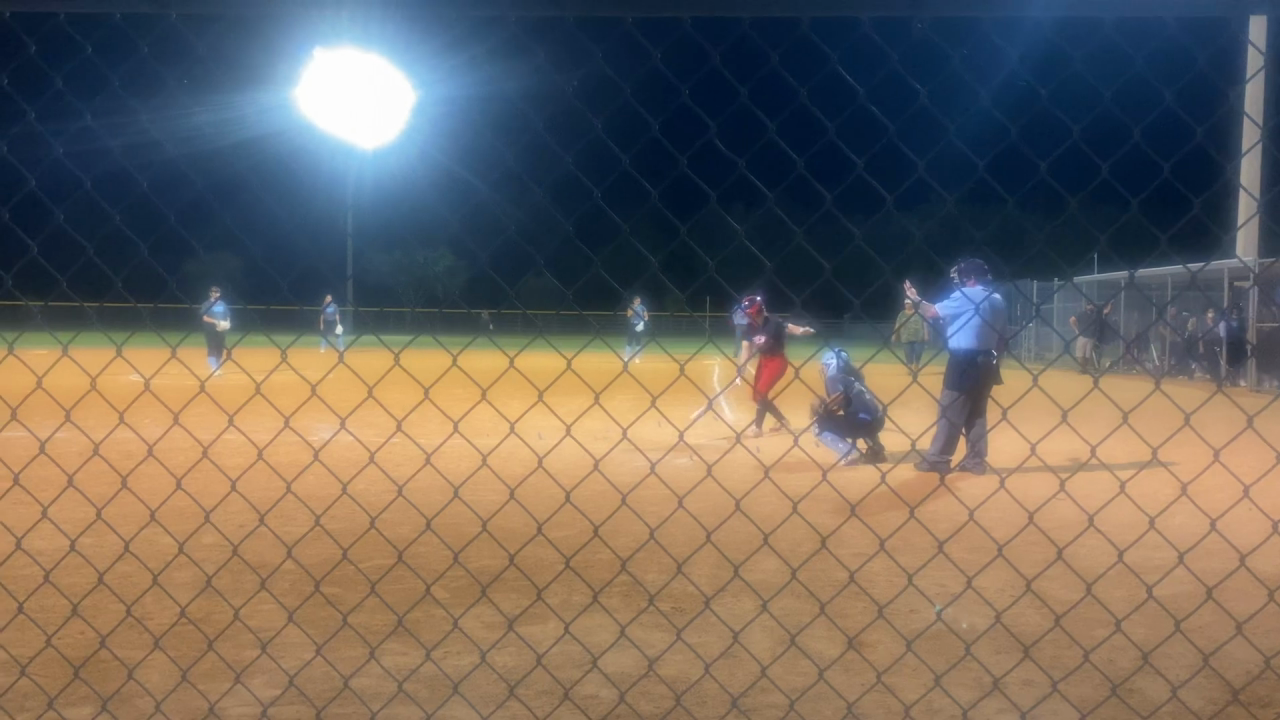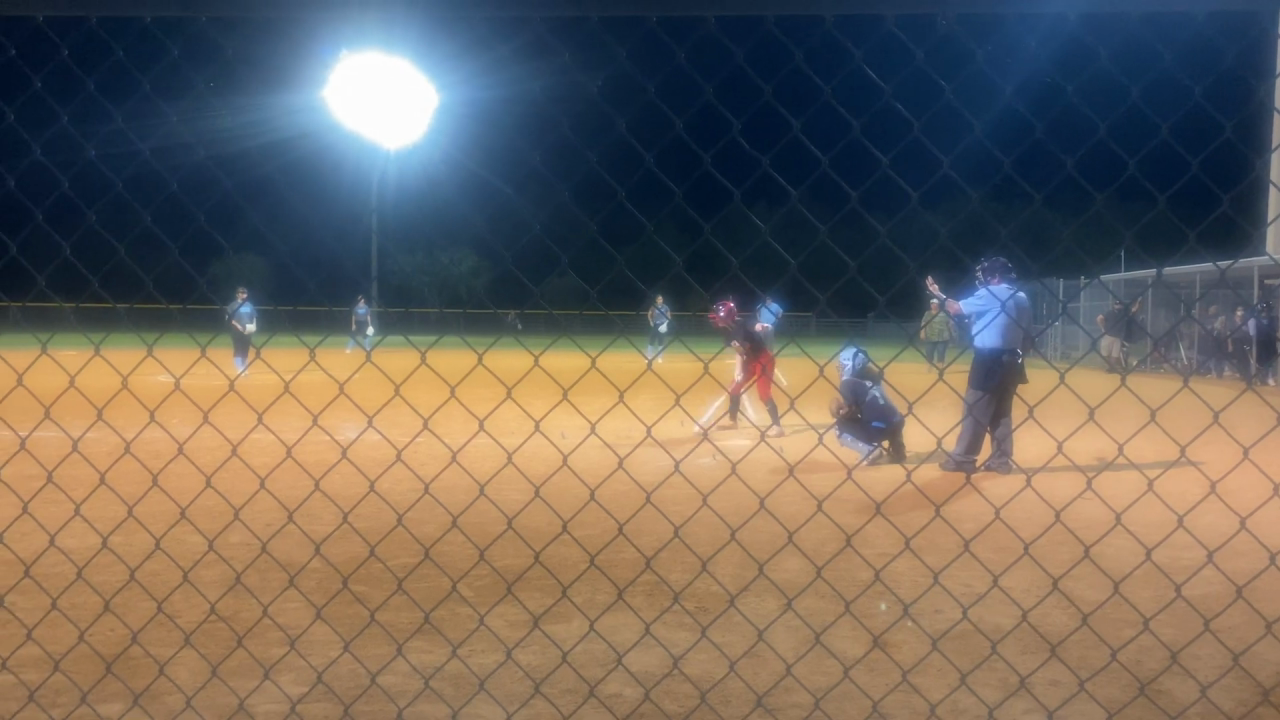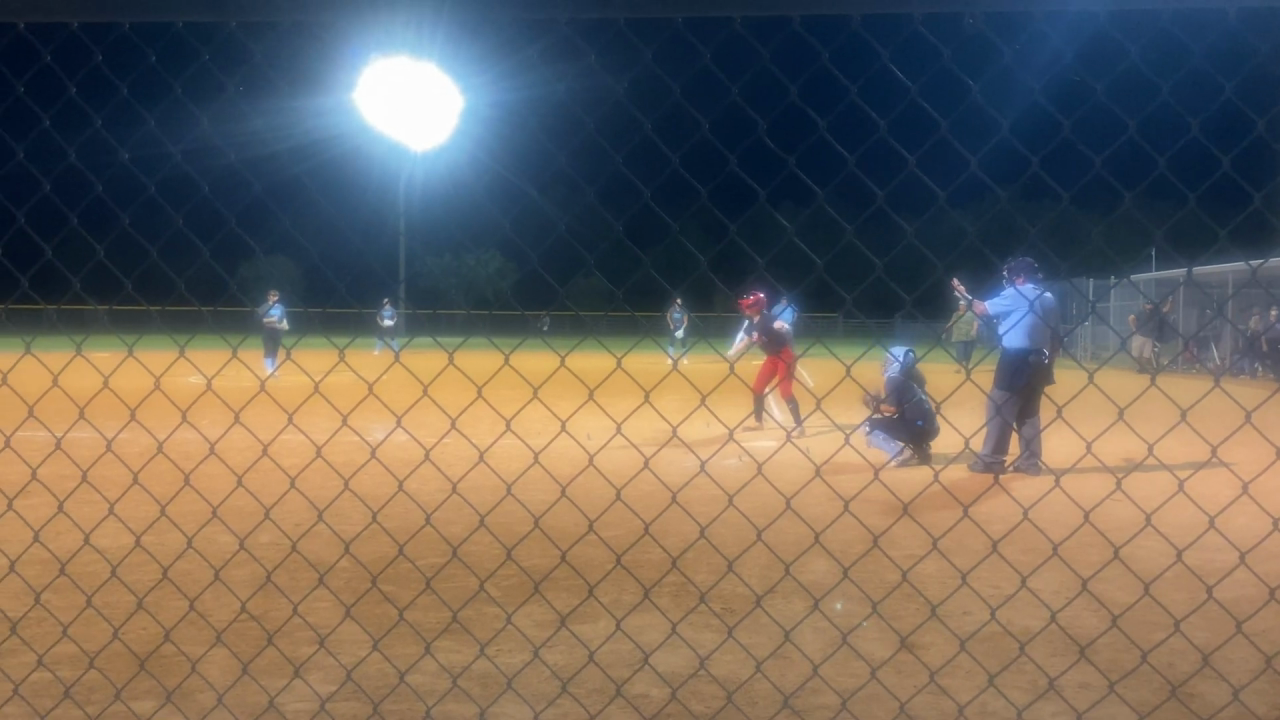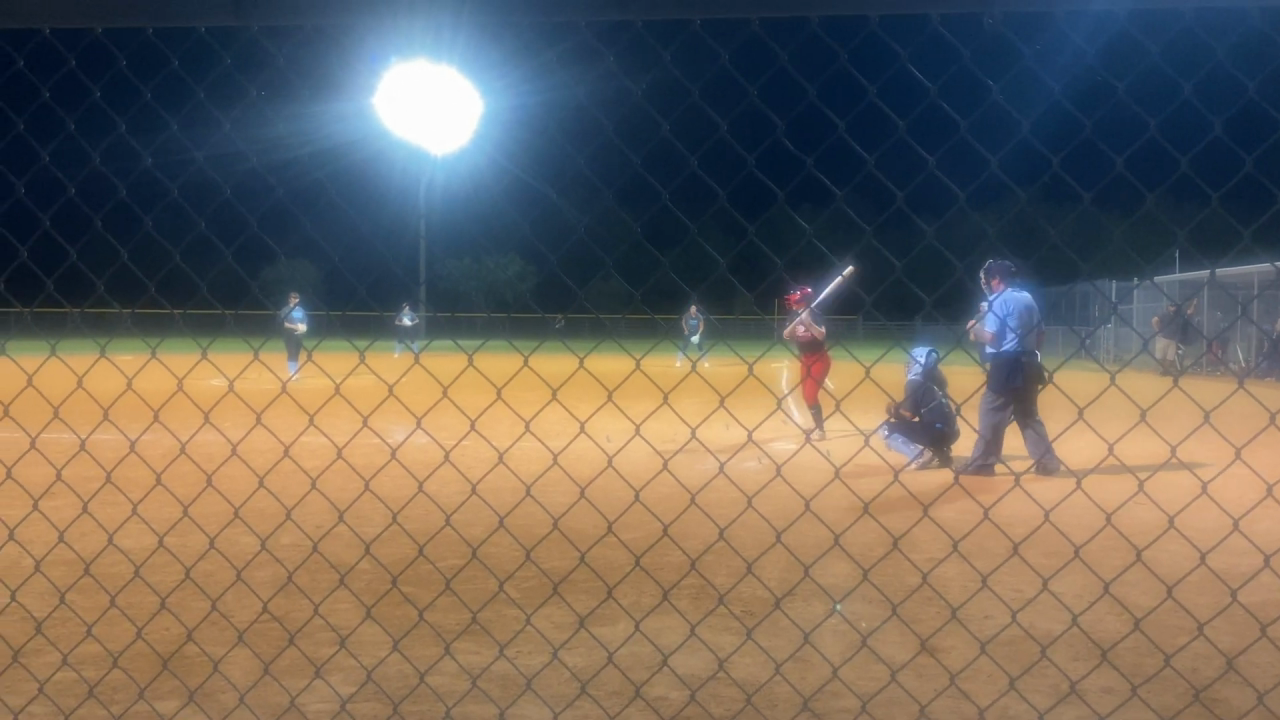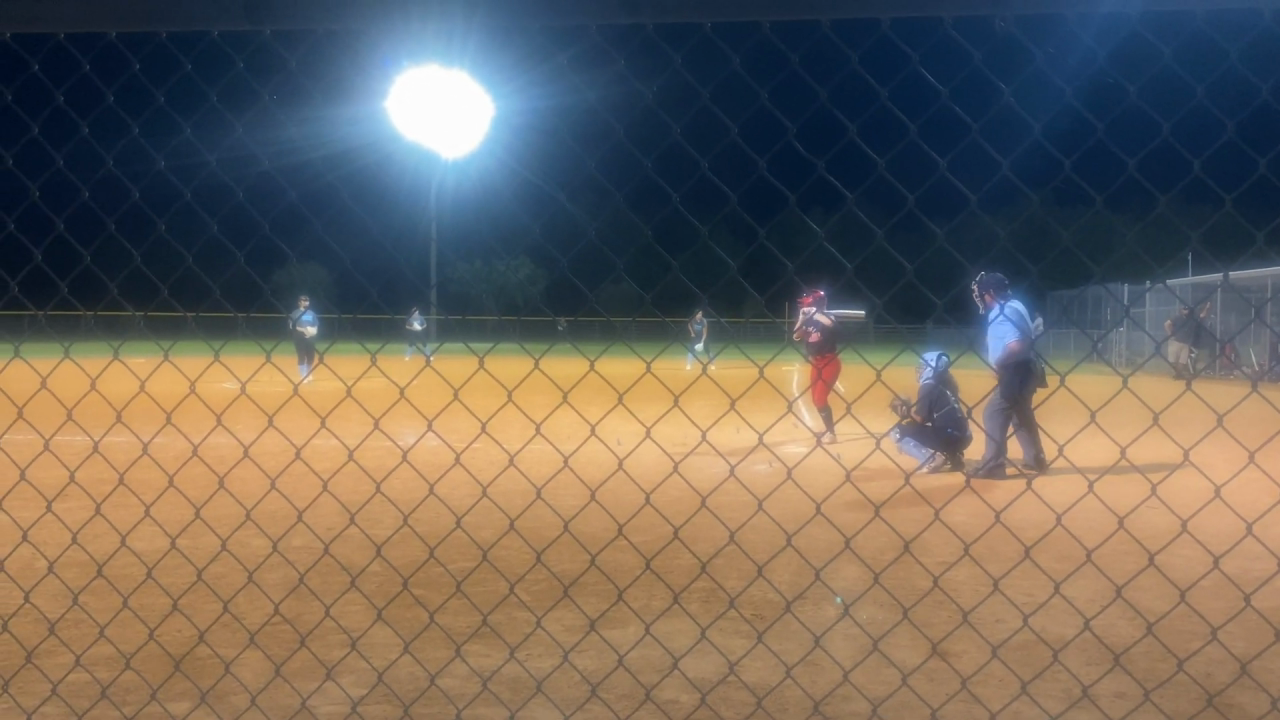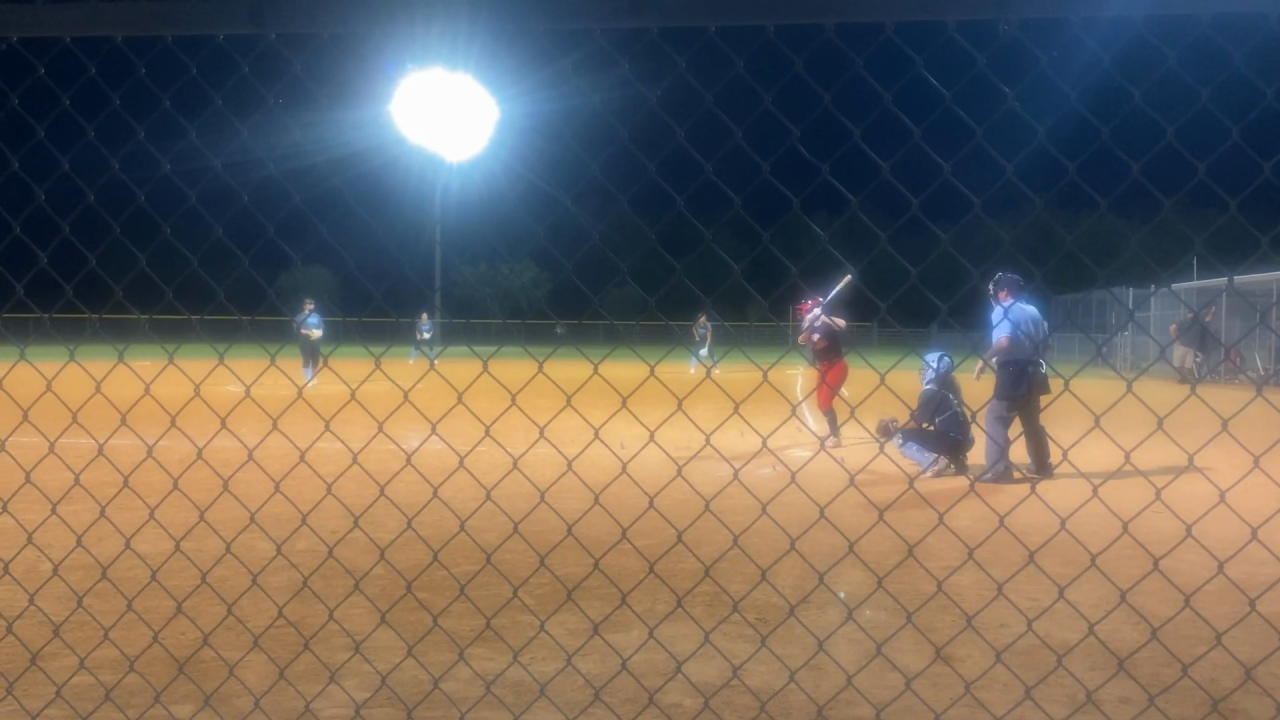
dt=0.7s
person 1, frame 1
left shoulder: (965, 295)
right shoulder: (998, 300)
left elbow: (932, 312)
right elbow: (1001, 337)
left wrist: (915, 299)
right wrist: (993, 362)
left hip: (964, 362)
right hip: (986, 362)
left knee: (950, 411)
right knee: (976, 413)
left ankle: (938, 459)
right ankle: (975, 460)
person 1, frame 2
left shoulder: (990, 294)
right shoulder: (1022, 299)
left elbow: (955, 309)
right elbow: (1028, 336)
left wrist: (938, 294)
right wrist: (1018, 360)
left hip: (989, 361)
right hip: (1011, 361)
left knee: (975, 410)
right knee: (1002, 412)
left ankle: (963, 459)
right ankle: (1001, 460)
person 1, frame 3
left shoulder: (1015, 294)
right shoulder: (1049, 299)
left elbow: (982, 309)
right elbow: (1056, 337)
left wrist: (964, 295)
right wrist: (1049, 363)
left hip: (1015, 361)
right hip: (1039, 362)
left knee: (999, 409)
right knee: (1029, 413)
left ankle: (991, 460)
right ankle: (1030, 461)
person 1, frame 4
left shoulder: (998, 300)
right shoulder: (1028, 298)
left elbow: (990, 337)
right elbow: (1040, 333)
left wrist: (976, 328)
left hip: (1007, 365)
right hip: (1029, 362)
left knee: (992, 412)
right knee: (1028, 414)
left ankle: (983, 462)
right ankle: (1047, 460)
person 1, frame 5
left shoulder: (999, 313)
right shoulder: (1016, 306)
left elbow: (1015, 346)
left wrist: (998, 364)
left hip: (1015, 372)
right hip: (1027, 370)
left knee: (994, 415)
right knee: (1022, 415)
left ankle: (993, 465)
right ankle: (1035, 460)
person 1, frame 6
left shoulder: (1003, 310)
right shoulder: (1034, 311)
left elbow: (1004, 342)
right elbow: (1045, 344)
left wrist: (984, 360)
left hip: (1013, 373)
right hip: (1034, 373)
left knee: (996, 418)
right knee: (1032, 420)
left ankle: (999, 470)
right ankle: (1042, 465)
